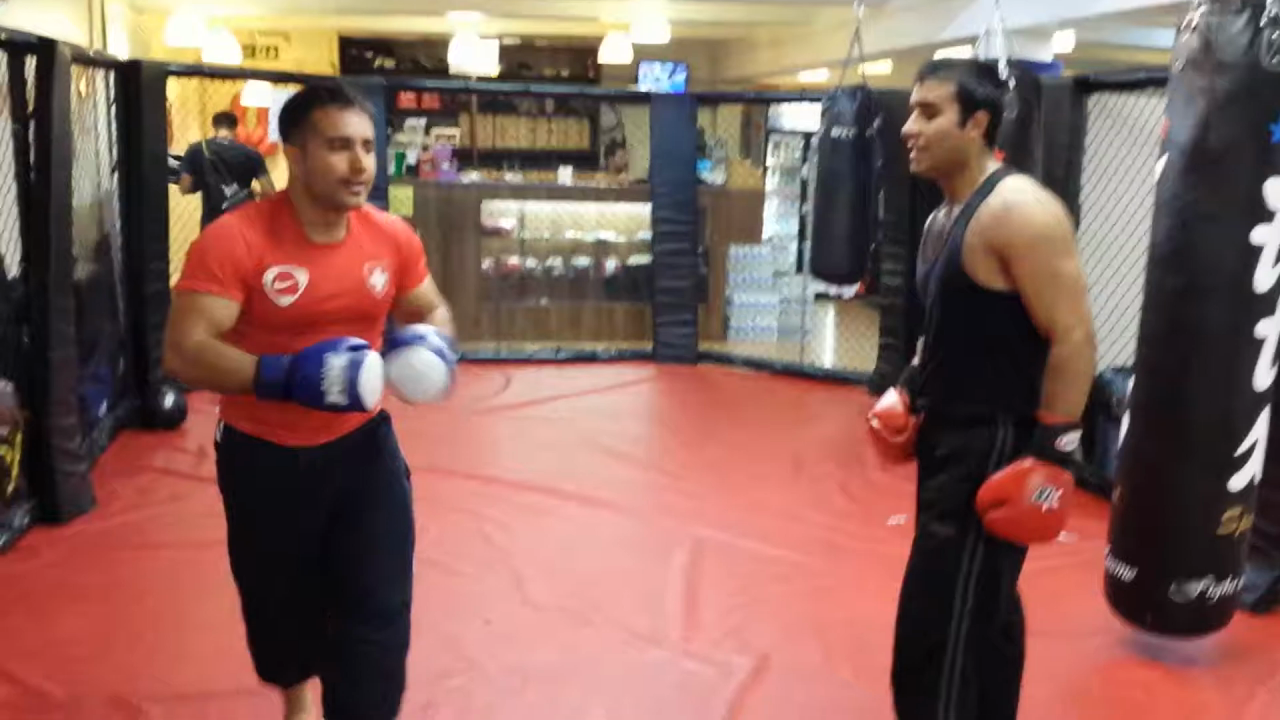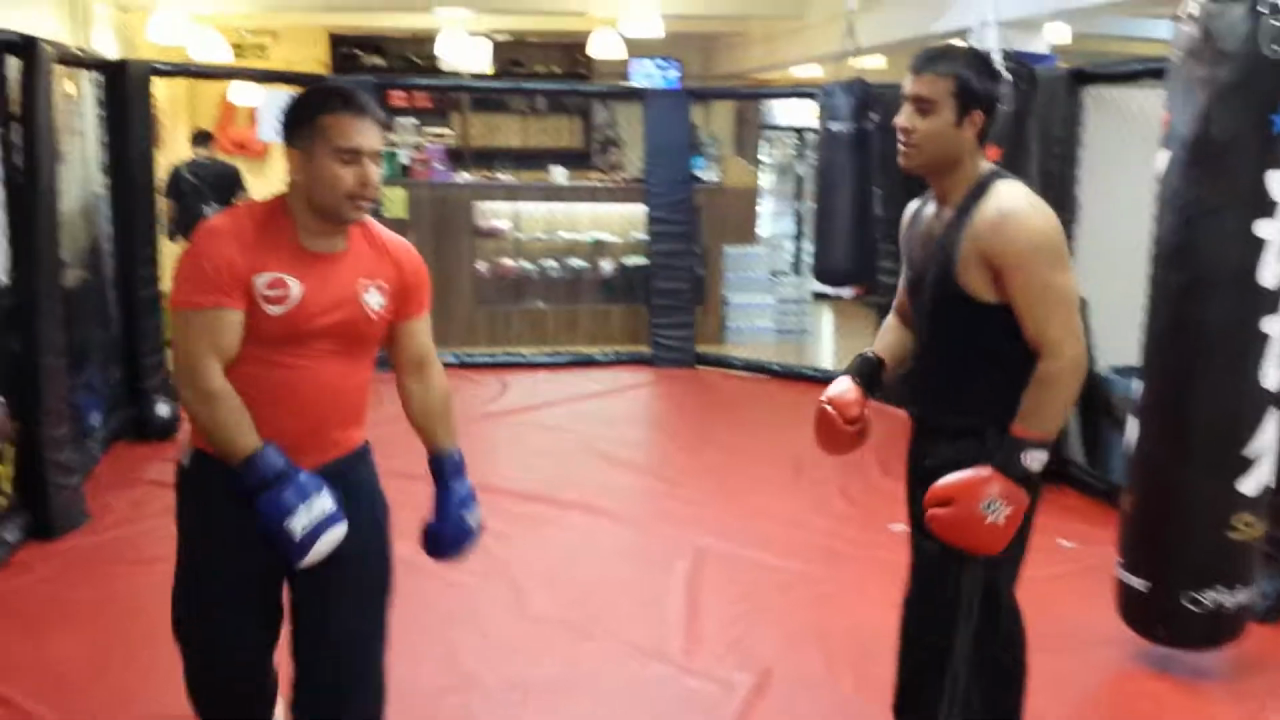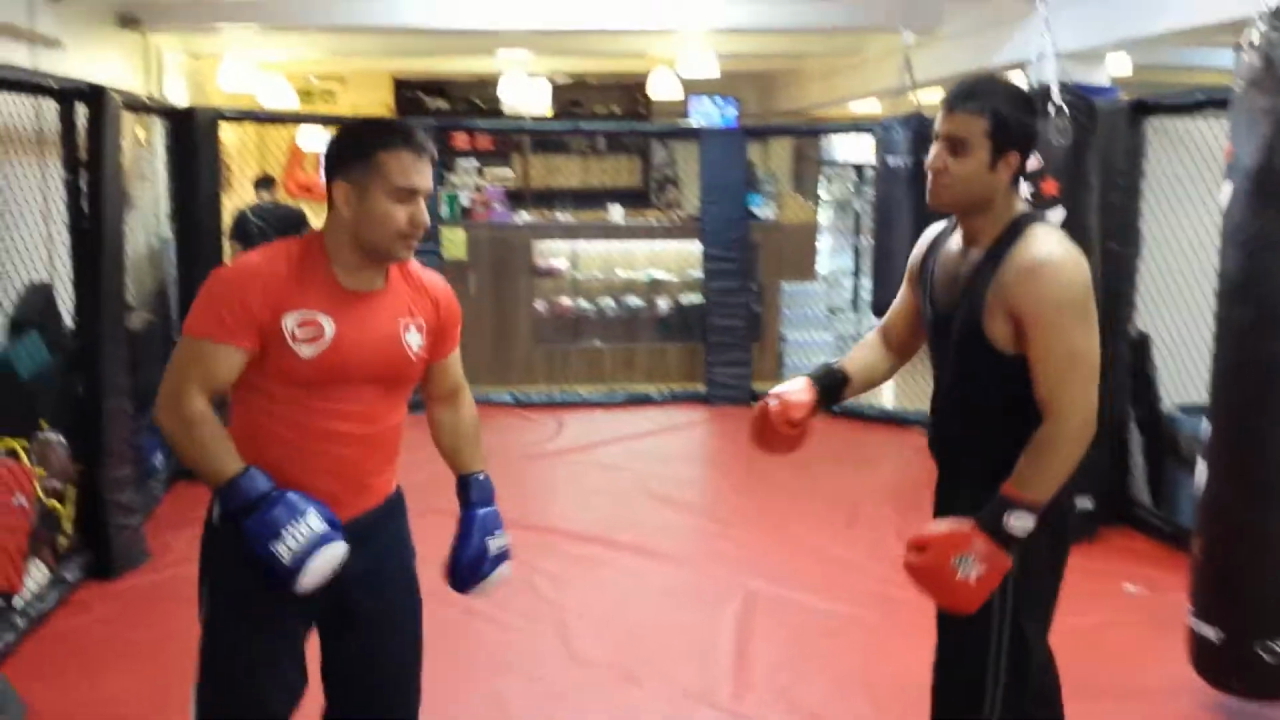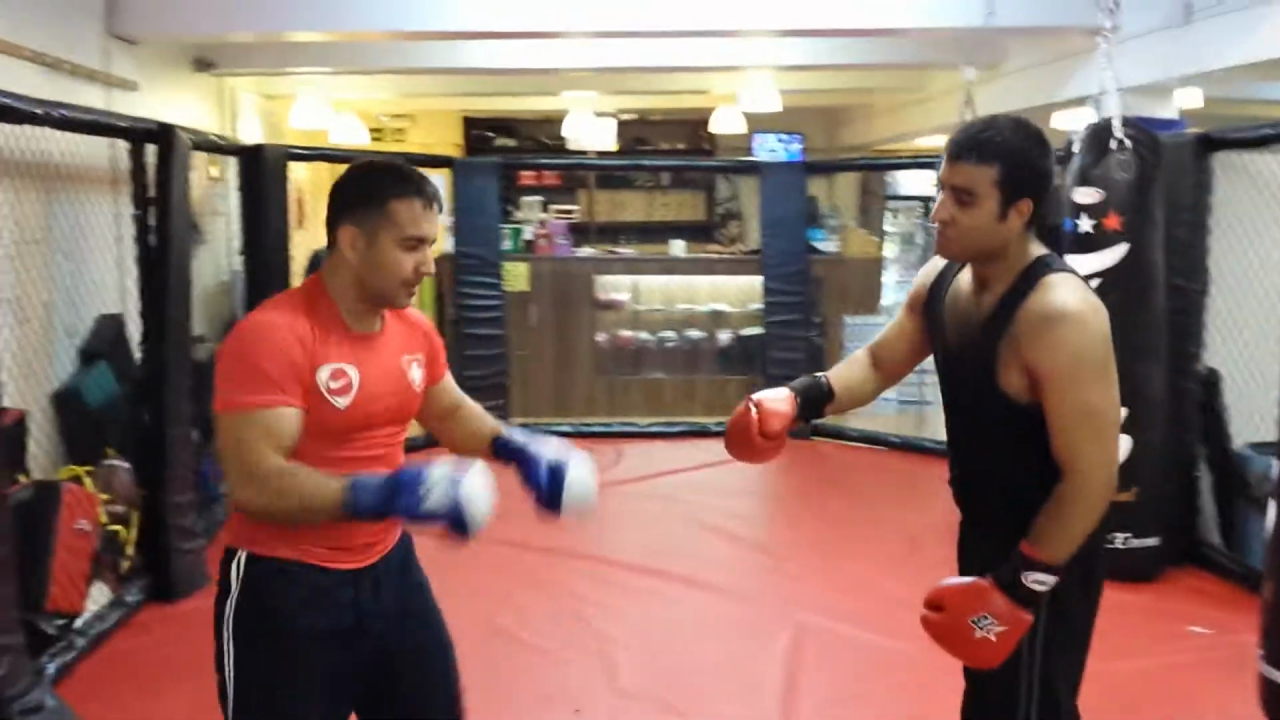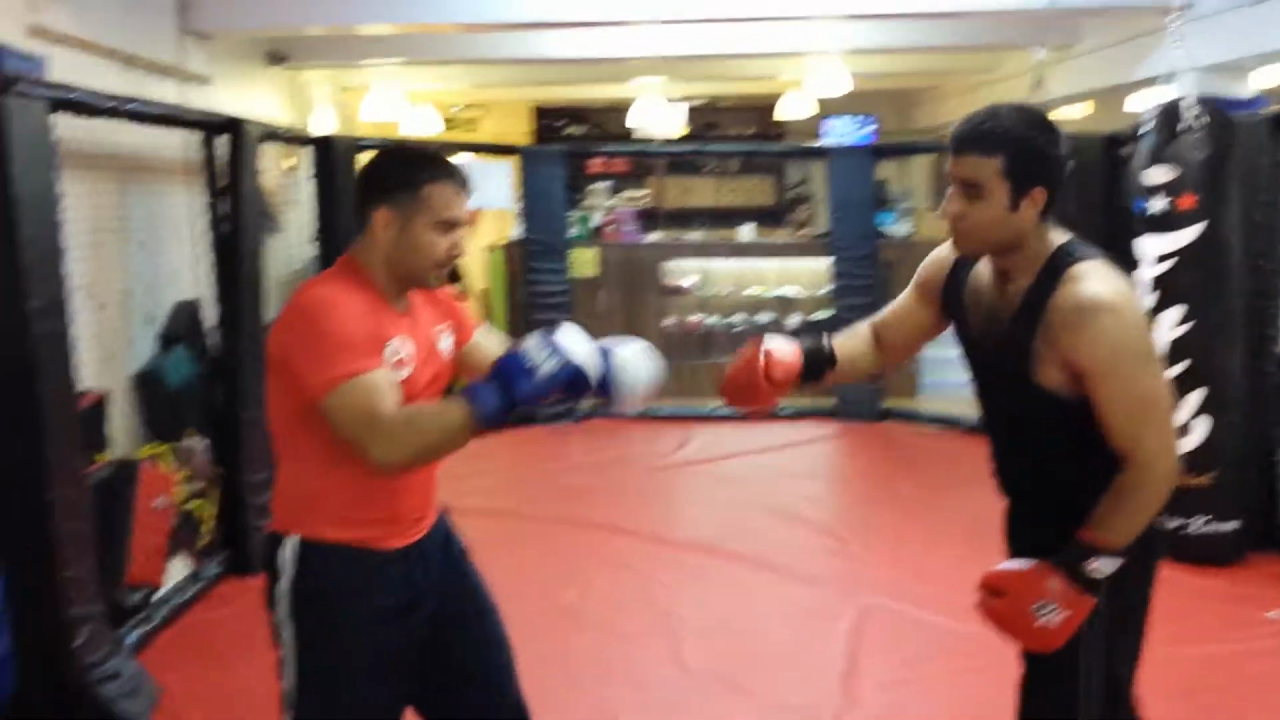
dt=0.2s
person 1, frame 1
left shoulder: (1019, 210)
right shoulder: (942, 217)
left elbow: (1072, 338)
left wrist: (1051, 452)
right wrist: (909, 389)
left hip: (995, 447)
right hip: (948, 436)
left knee: (939, 626)
right knee: (981, 609)
person 1, frame 2
left shoulder: (1012, 217)
right shoulder: (919, 215)
left elbow: (1063, 354)
left wrist: (1016, 464)
right wrist: (862, 376)
left hip: (984, 456)
right hip: (935, 442)
left knee: (941, 636)
right knee: (977, 620)
person 1, frame 3
left shoulder: (1046, 267)
right shoulder: (935, 245)
left elbow: (1071, 419)
right elbow: (892, 340)
left wrist: (1002, 525)
right wrist: (821, 385)
left hip: (1015, 511)
right hip: (960, 489)
right knee: (1008, 665)
person 1, frame 4
left shoulder: (1061, 316)
right shoulder: (940, 279)
left elbow: (1090, 479)
right elbow: (879, 362)
left wrist: (1020, 584)
right wrist: (802, 398)
left hip: (1045, 556)
right hip: (984, 532)
person 1, frame 5
left shoulder: (1094, 305)
right shoulder: (953, 268)
left elbow: (1152, 462)
right elbow: (881, 338)
left wrist: (1080, 571)
right wrist: (804, 358)
left hip: (1097, 544)
right hip: (1034, 521)
person 2, frame 1
left shoulder: (393, 237)
right shoulder: (233, 240)
left elbow: (434, 311)
right elbow: (184, 351)
left wrist: (428, 345)
right wrist: (290, 375)
left hip: (360, 448)
right hip: (264, 458)
left knee: (378, 610)
right knee: (283, 604)
person 2, frame 2
left shoulder: (395, 260)
right shoulder: (225, 245)
left elbow: (420, 370)
right elbow: (198, 378)
left wrist: (451, 478)
right wrist: (270, 478)
left hip: (342, 481)
right hip: (233, 486)
right knee: (222, 668)
person 2, frame 3
left shoulder: (430, 296)
right shoulder: (253, 284)
left elbow: (449, 399)
right elbow: (181, 405)
left wrist: (477, 499)
right wrist: (256, 501)
left hip: (374, 530)
right hip: (258, 527)
person 2, frame 4
left shoulder: (413, 331)
right shoulder: (270, 338)
left elbow: (450, 410)
right elbow: (254, 482)
left wrist: (522, 448)
right wrist: (391, 494)
left hip: (389, 574)
right hip: (286, 589)
person 2, frame 5
left shoulder: (437, 303)
right shoulder: (324, 314)
left elbow: (504, 363)
right elbow: (386, 442)
left wrist: (579, 364)
right wrist: (501, 395)
left hip: (426, 546)
right hip: (334, 571)
